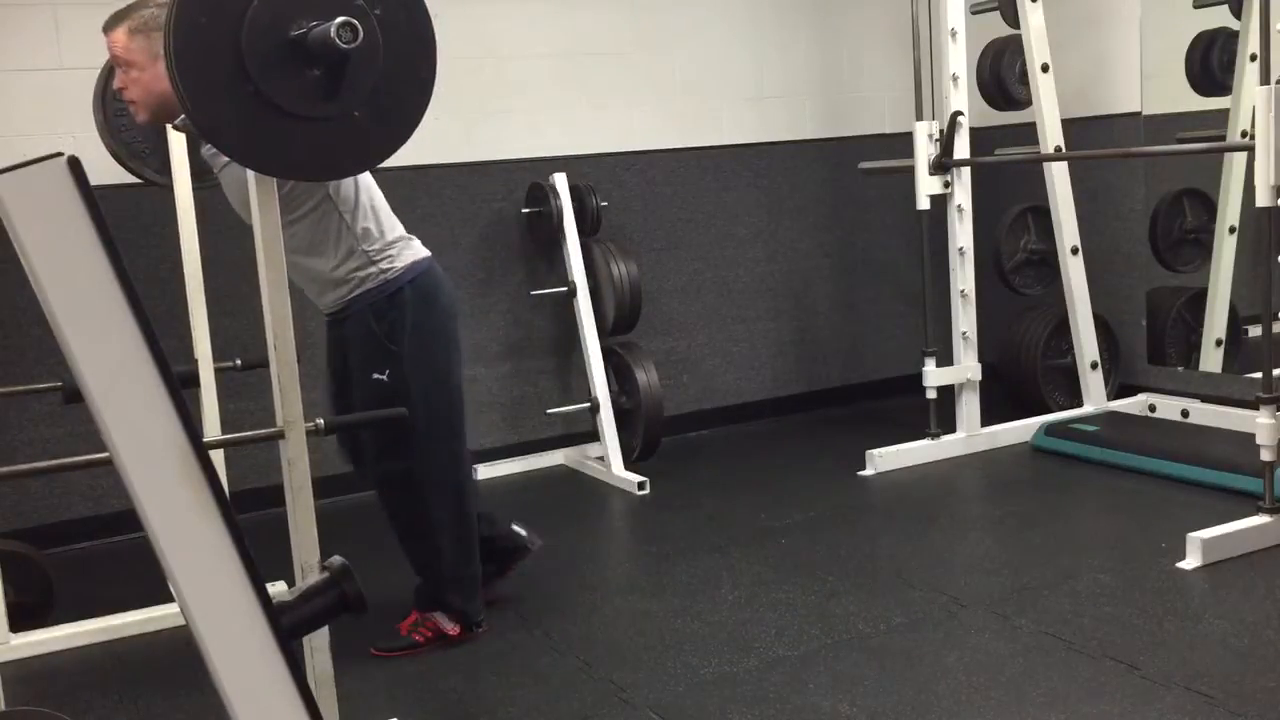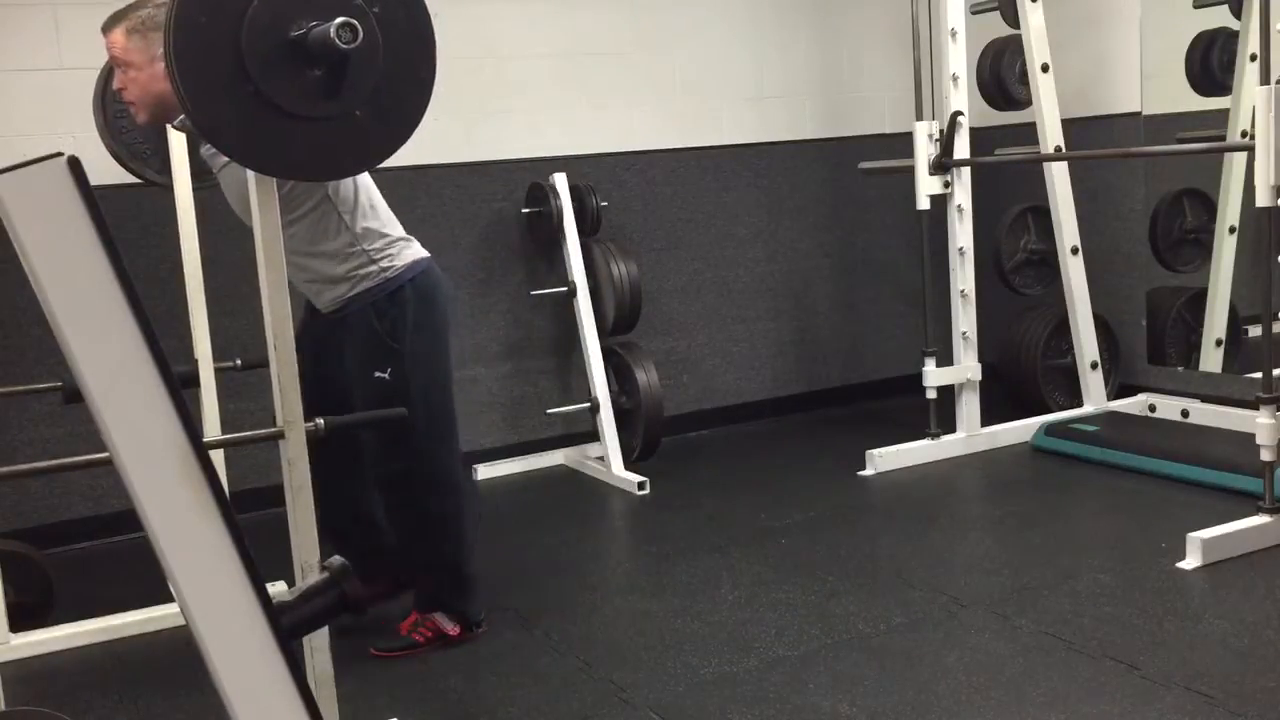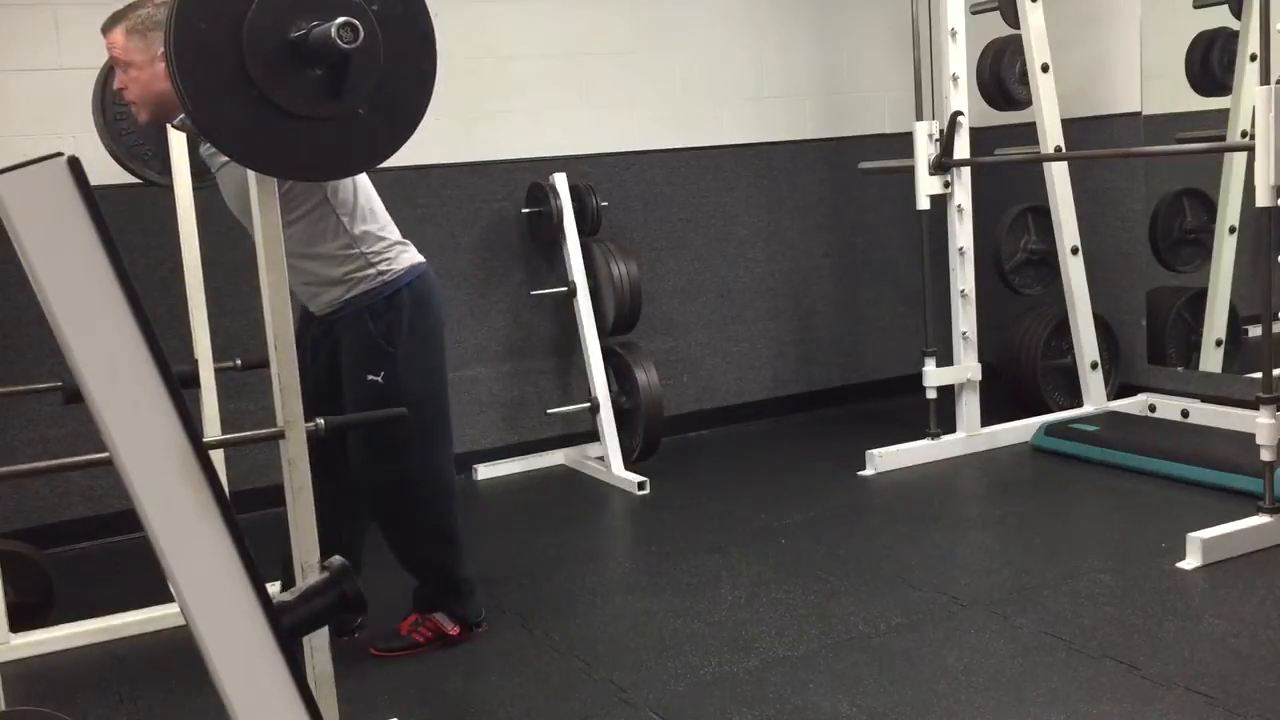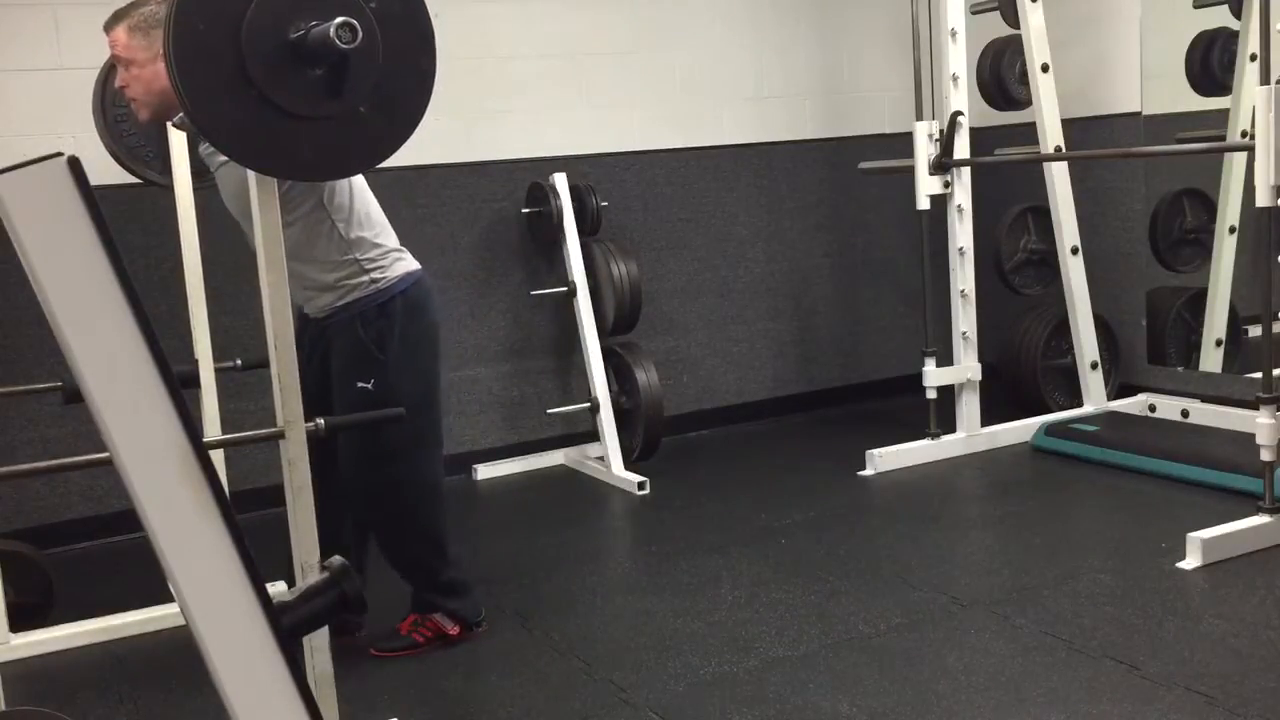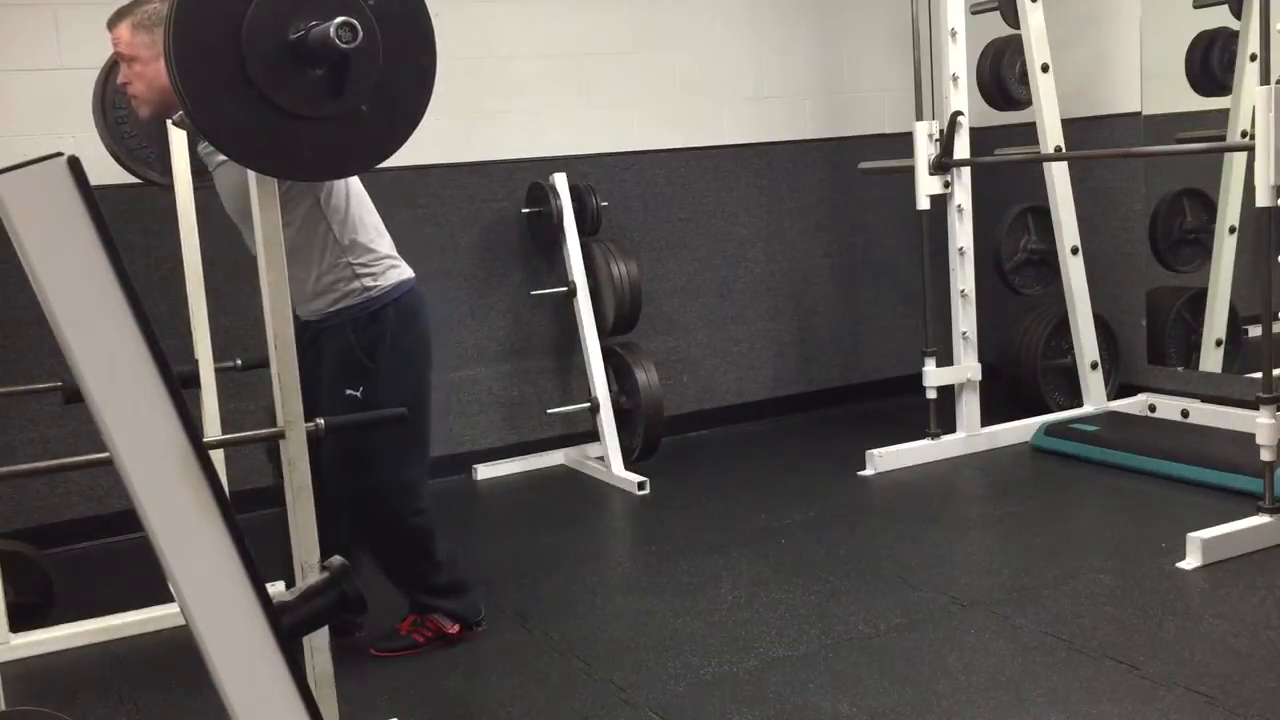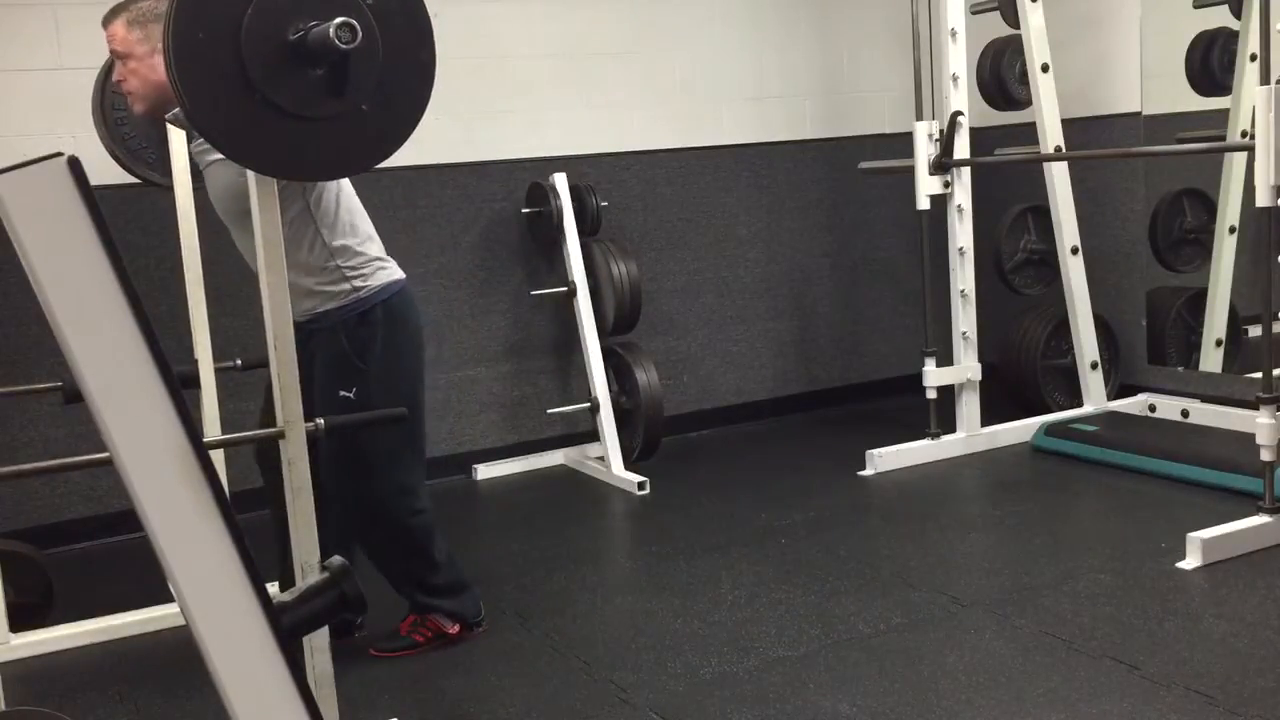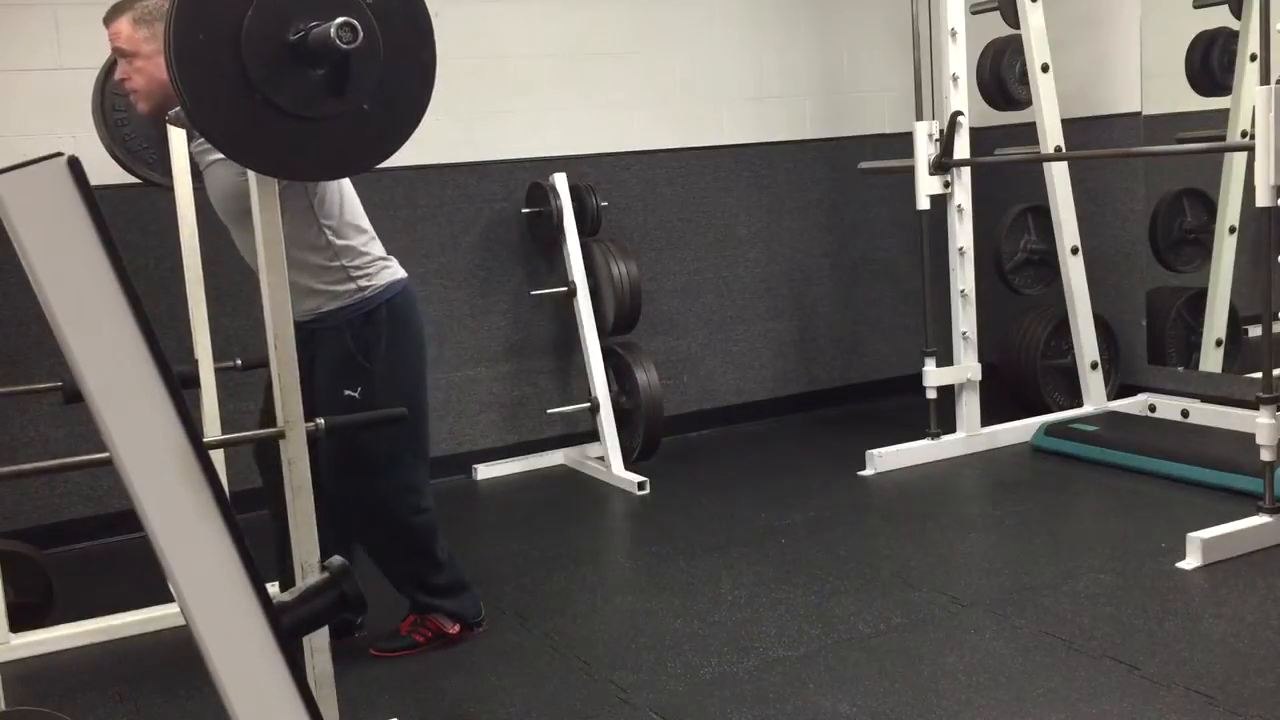
dt=0.2s
person 1, frame 1
right shoulder: (210, 127)
left hip: (393, 297)
right hip: (359, 302)
left knee: (412, 455)
right knee: (375, 449)
left ankle: (450, 605)
right ankle: (493, 546)
person 1, frame 2
right shoulder: (207, 126)
left hip: (390, 294)
right hip: (340, 302)
left knee: (410, 455)
right knee: (316, 445)
left ankle: (449, 607)
right ankle: (387, 567)
person 1, frame 3
right shoulder: (207, 128)
left hip: (385, 300)
right hip: (333, 305)
left knee: (400, 463)
right knee: (318, 459)
left ankle: (449, 606)
person 1, frame 4
right shoulder: (208, 126)
left hip: (381, 307)
right hip: (327, 310)
left knee: (386, 470)
right knee: (317, 461)
left ankle: (447, 608)
person 1, frame 5
right shoulder: (209, 127)
left hip: (373, 313)
right hip: (322, 315)
left knee: (370, 476)
right knee: (305, 462)
left ankle: (447, 607)
person 1, frame 6
right shoulder: (203, 127)
left hip: (363, 313)
right hip: (314, 317)
left knee: (370, 478)
right knee: (291, 463)
left ankle: (448, 607)
person 1, frame 7
right shoulder: (203, 127)
left hip: (365, 315)
right hip: (313, 318)
left knee: (374, 478)
right knee: (289, 464)
left ankle: (448, 607)
